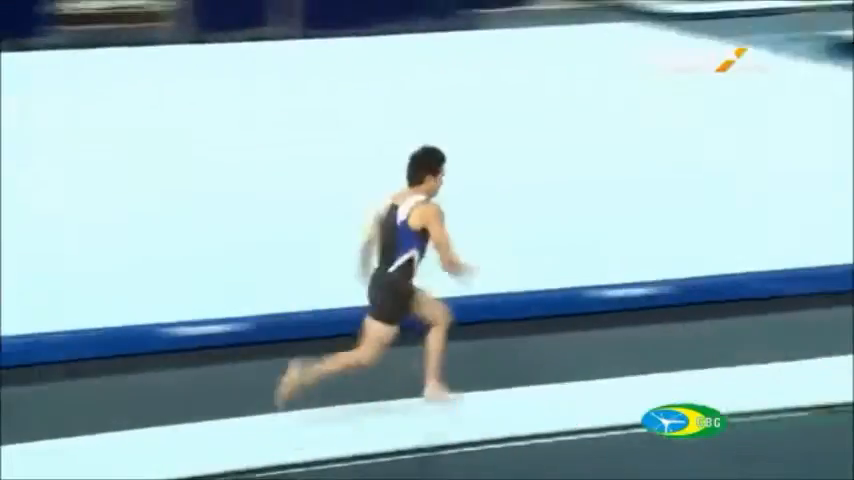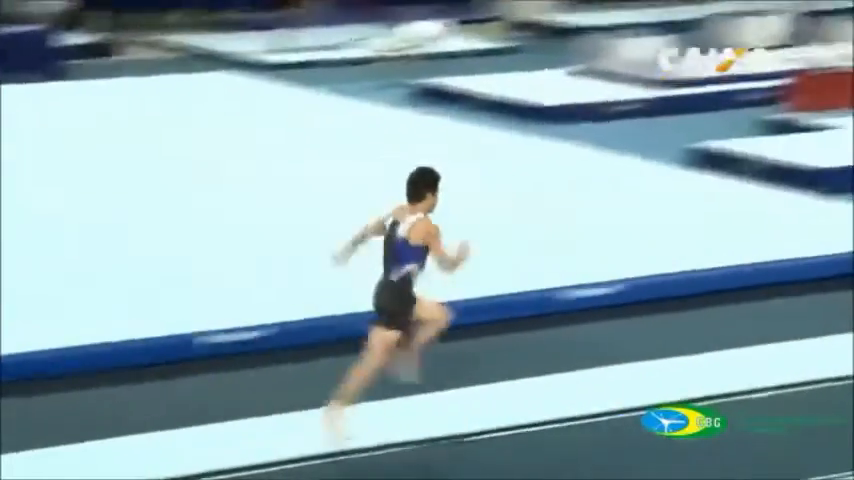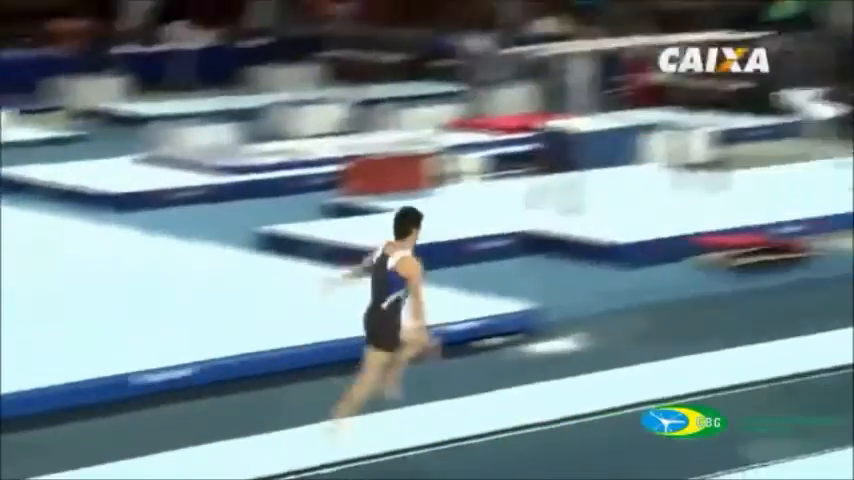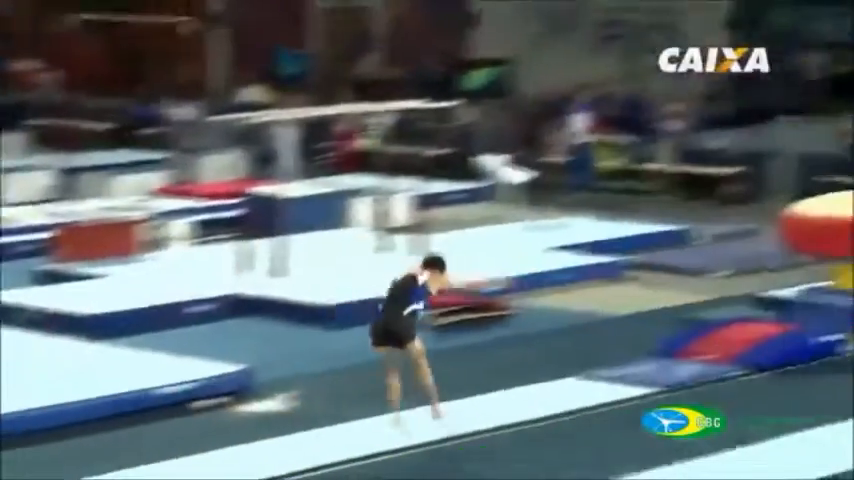
dt=0.4s
person 1, frame 1
left shoulder: (393, 202)
right shoulder: (430, 211)
left elbow: (372, 239)
right elbow: (447, 260)
left wrist: (367, 272)
right wrist: (460, 268)
left hip: (383, 283)
right hip: (395, 289)
left knee: (441, 317)
right knee: (367, 356)
left ankle: (433, 385)
right ankle: (303, 373)
person 1, frame 2
left shoulder: (394, 215)
right shoulder: (426, 227)
left elbow: (366, 232)
right elbow: (446, 265)
left wrist: (348, 250)
right wrist: (461, 255)
left hip: (387, 291)
right hip: (397, 297)
left knee: (441, 315)
right knee: (374, 362)
left ankle: (404, 355)
right ankle: (335, 412)
person 1, frame 3
left shoulder: (382, 250)
right shoulder: (410, 264)
left elbow: (361, 269)
right elbow: (416, 302)
left wrist: (343, 278)
right wrist: (422, 330)
left hip: (373, 317)
right hip: (385, 323)
left knee: (420, 339)
right knee: (369, 379)
left ankle: (389, 378)
right ankle: (338, 424)
person 1, frame 4
left shoulder: (408, 277)
right shoulder: (434, 280)
left hip: (380, 324)
right hip: (401, 325)
left knee: (391, 370)
right knee: (422, 366)
left ankle: (396, 414)
right ankle: (435, 406)
